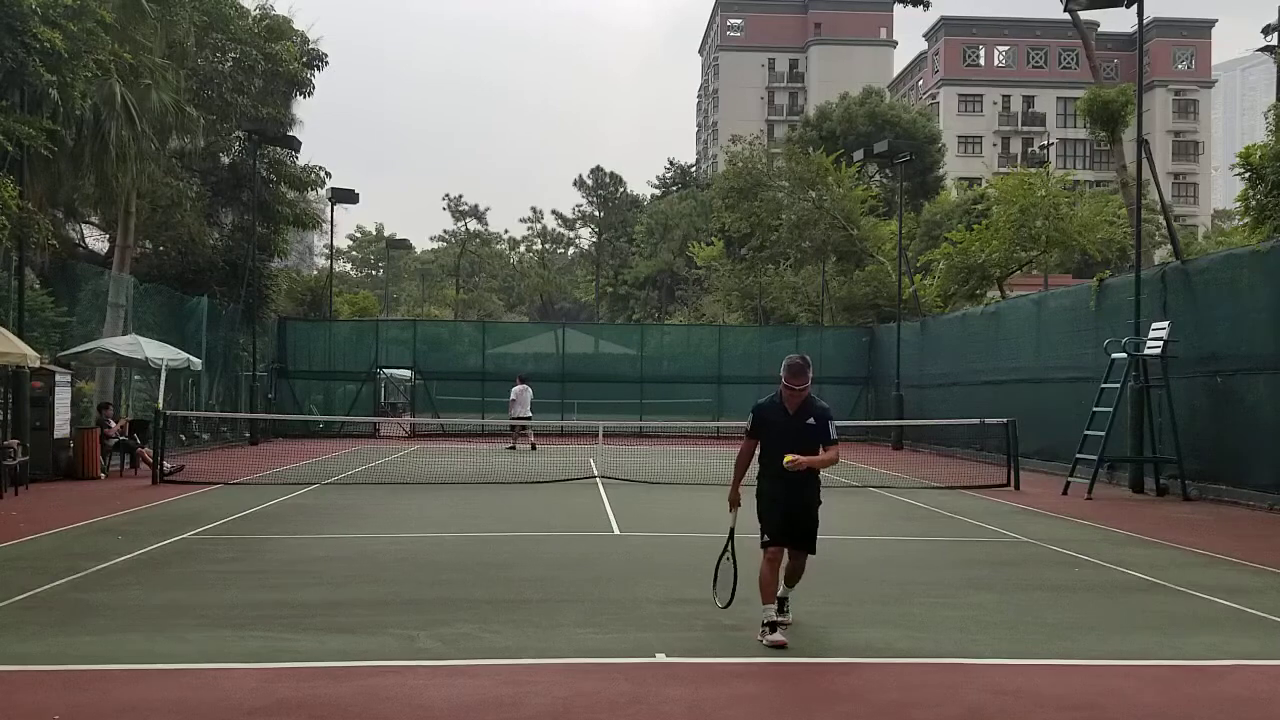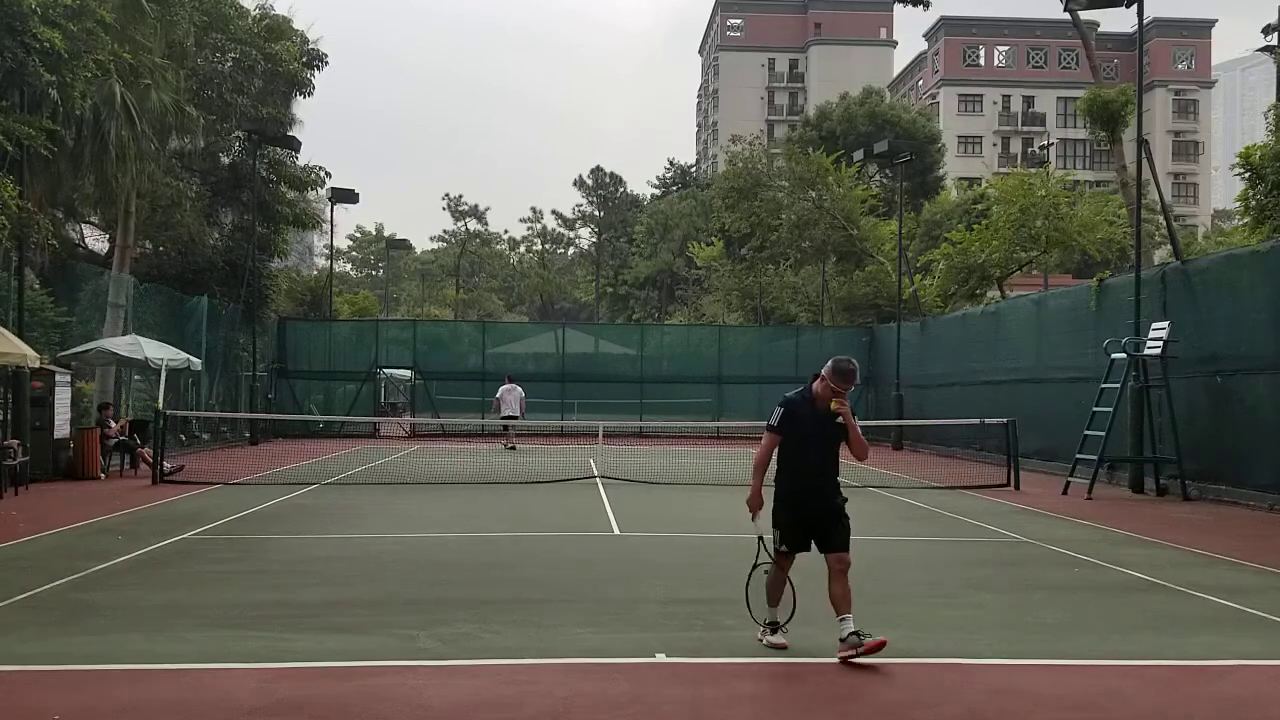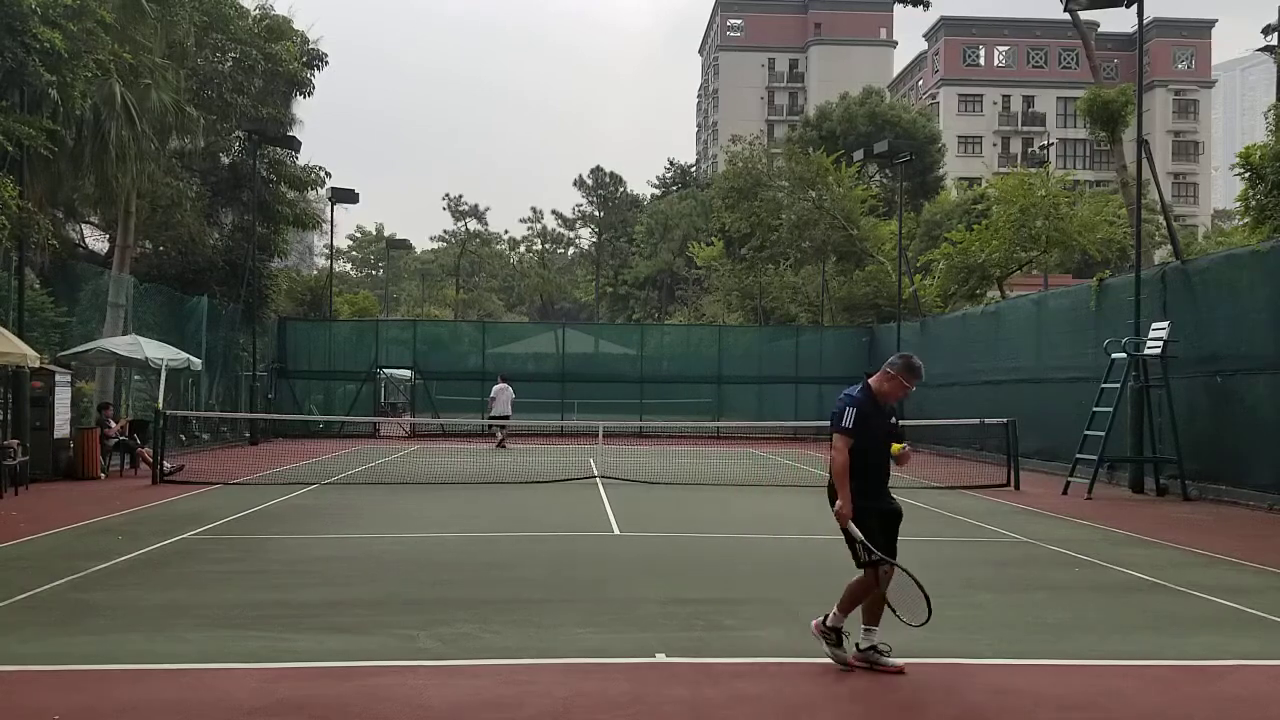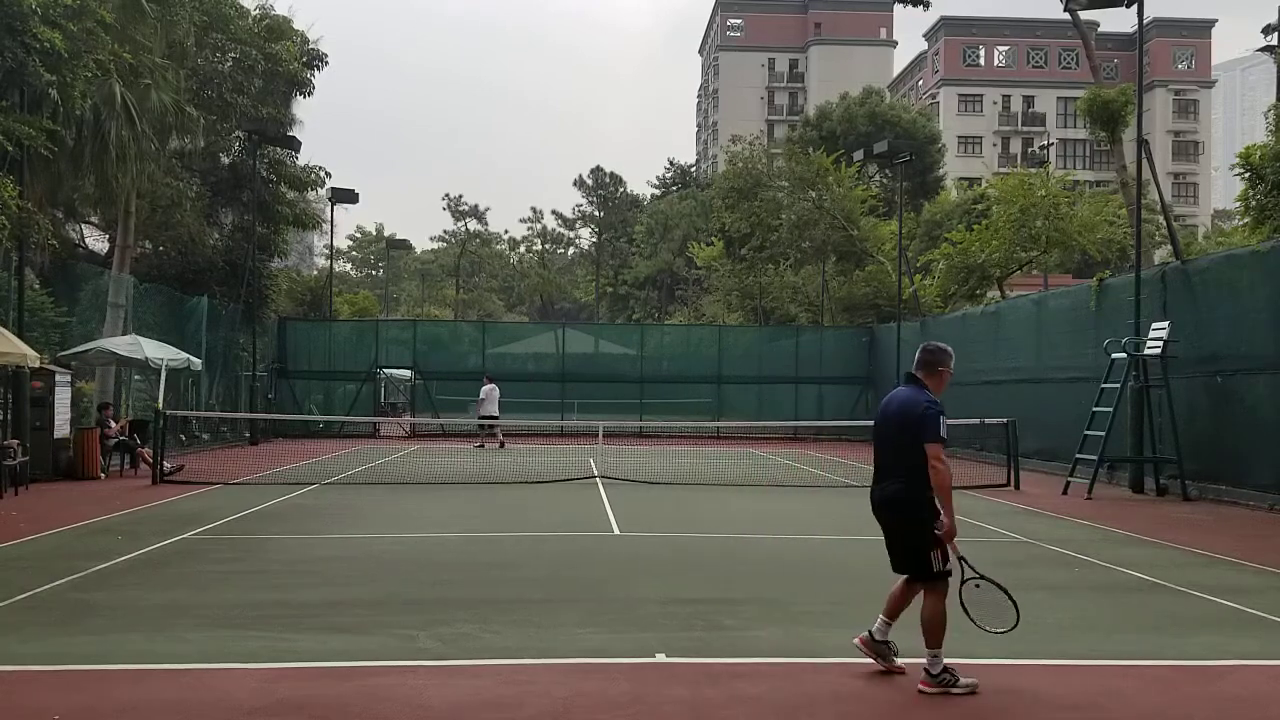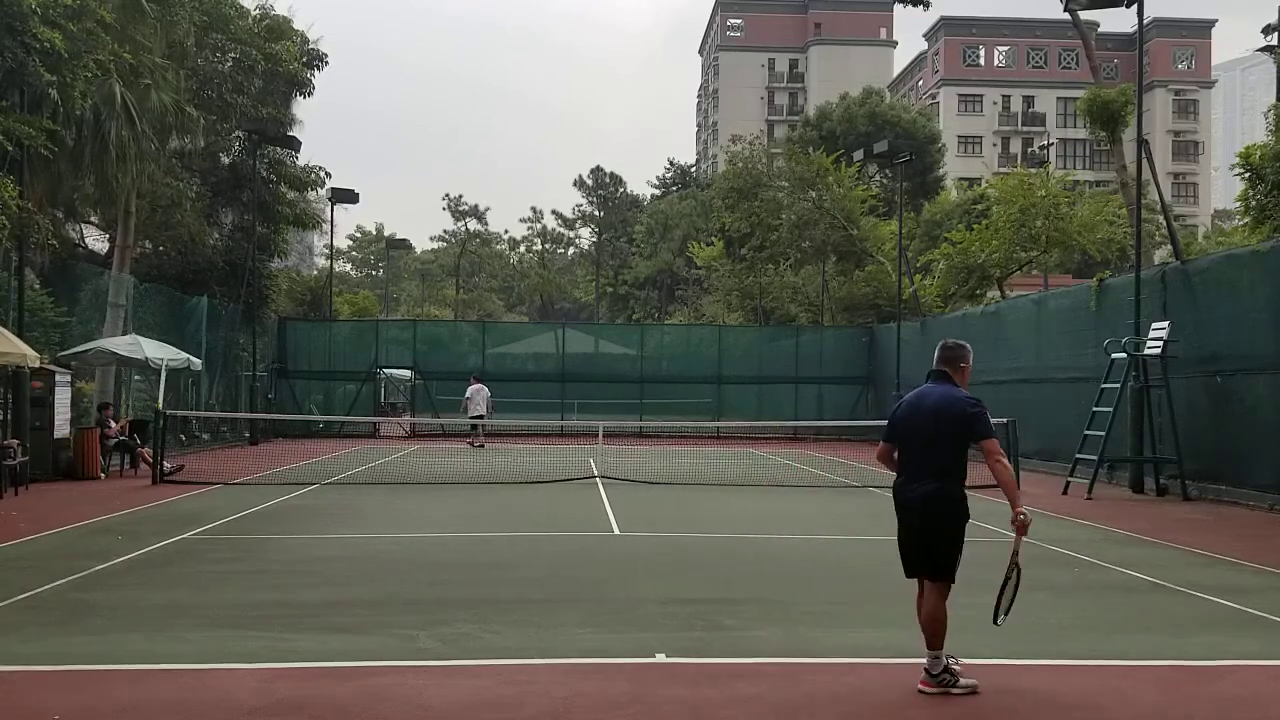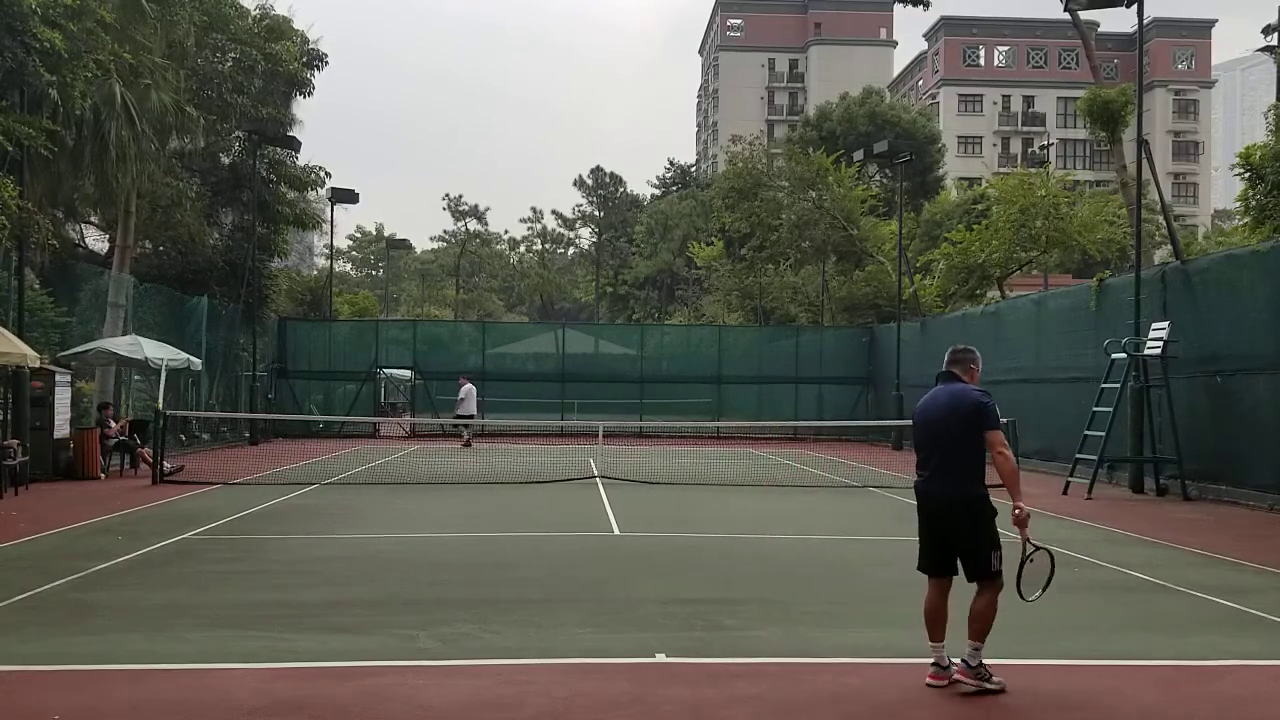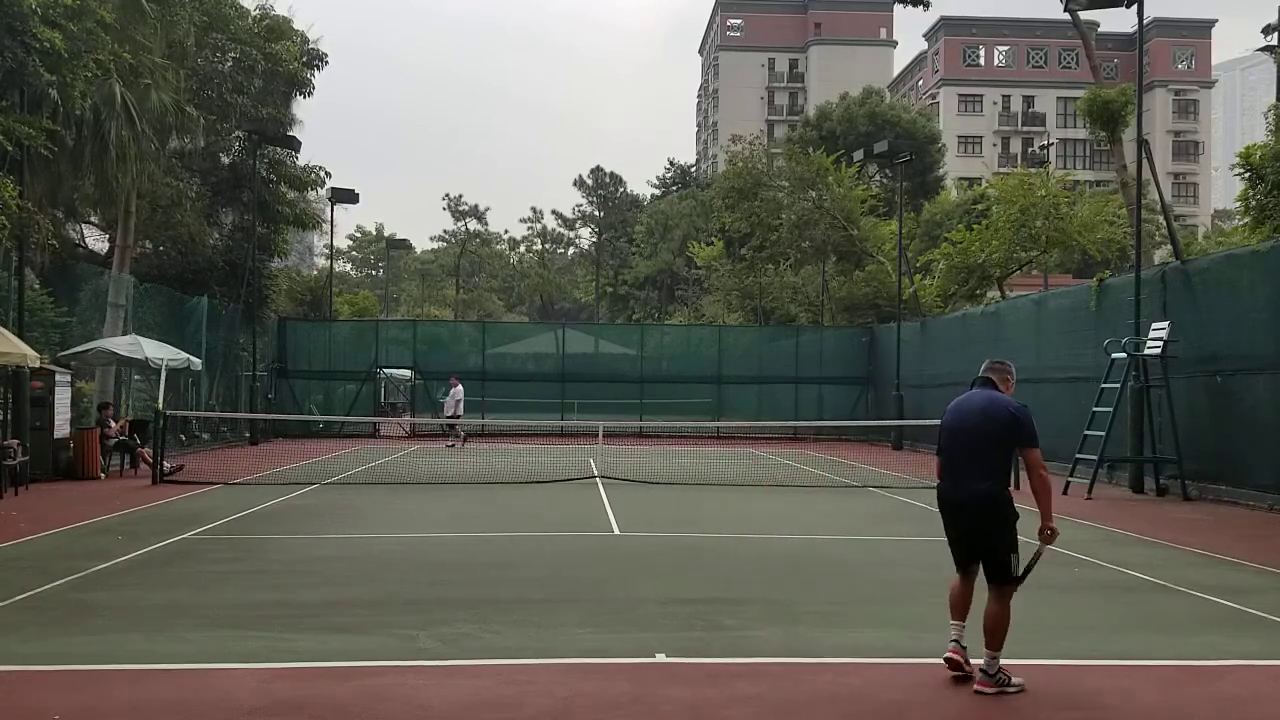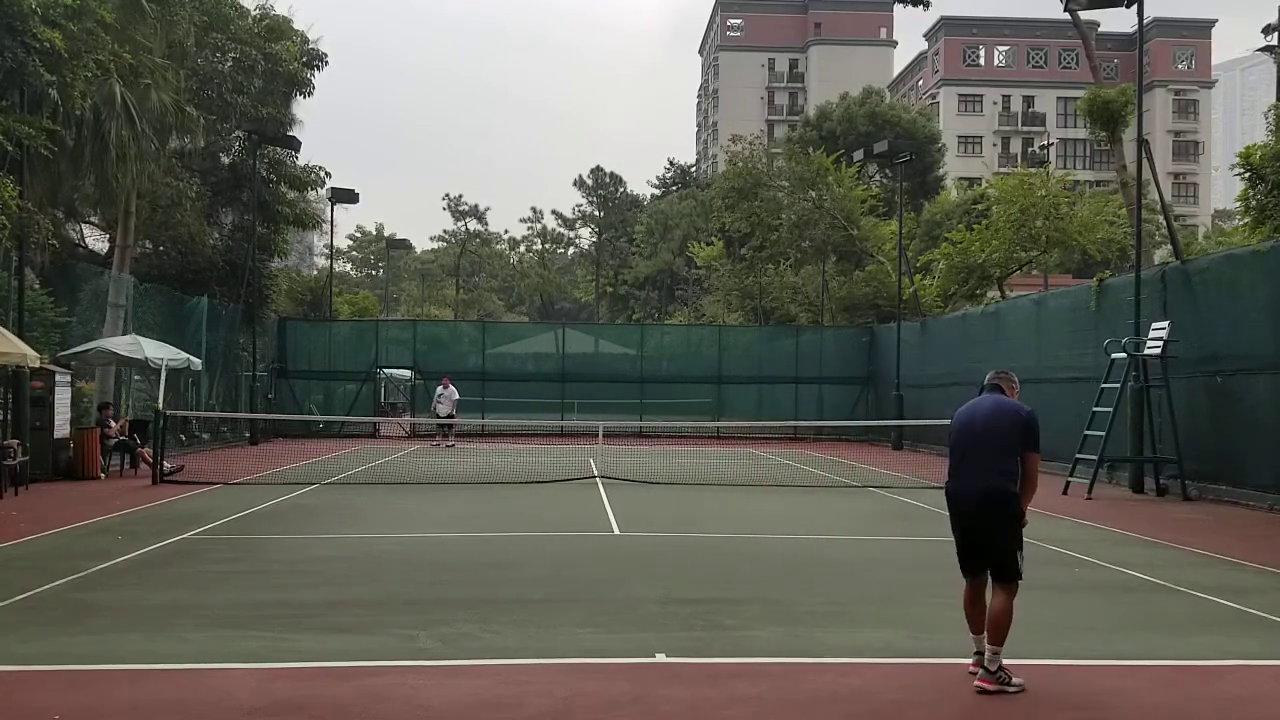
dt=0.4s
person 1, frame 1
left shoulder: (820, 412)
right shoulder: (763, 408)
left elbow: (832, 456)
right elbow: (747, 450)
left wrist: (807, 461)
right wrist: (735, 487)
left hip: (806, 497)
right hip: (771, 494)
left knee: (799, 559)
right knee: (773, 553)
left ankle: (783, 595)
right ankle: (769, 623)
person 1, frame 2
left shoulder: (843, 411)
right shoulder: (791, 403)
left elbow: (862, 454)
right elbow: (766, 446)
left wrist: (849, 420)
right wrist: (756, 489)
left hip: (828, 498)
right hip: (791, 498)
left knee: (840, 564)
right knee: (783, 561)
left ankle: (848, 637)
right ankle: (771, 624)
person 1, frame 3
left shoulder: (887, 409)
right shoulder: (853, 402)
left elbow: (895, 455)
right elbow: (839, 452)
left wrist: (902, 454)
right wrist: (844, 499)
left hip: (878, 498)
right hip: (856, 500)
left knee: (883, 572)
right knee: (876, 571)
left ankle: (866, 646)
right ankle: (830, 624)
person 1, frame 4
left shoulder: (891, 400)
right shoulder: (928, 406)
right elbow: (937, 463)
right wrist: (949, 514)
left hip: (885, 499)
right hip: (911, 504)
left knee: (914, 576)
right knee: (935, 586)
left ankle: (877, 637)
right ankle: (935, 673)
person 1, frame 5
left shoulder: (907, 402)
right shoulder: (967, 404)
left elbow: (883, 454)
right elbow: (996, 459)
right wrist: (1016, 506)
left hip: (907, 503)
right hip: (943, 505)
left knee: (925, 584)
right knee: (937, 587)
left ankle: (936, 661)
right ankle: (935, 672)
person 1, frame 6
left shoulder: (923, 404)
right shoulder: (977, 398)
right elbow: (1000, 452)
right wrist: (1017, 500)
left hip: (929, 502)
right hip: (967, 502)
left knee: (938, 583)
right knee: (989, 583)
left ankle: (940, 664)
right ankle: (972, 664)
person 1, frame 7
left shoulder: (953, 407)
right shoulder: (1015, 410)
right elbow: (1037, 471)
right wrist: (1046, 519)
left hip: (951, 503)
right hip: (990, 504)
left knee: (965, 573)
right knee: (1001, 588)
left ankle: (956, 644)
right ankle: (990, 672)
person 1, frame 8
left shoulder: (962, 412)
right shoulder: (1023, 413)
right elbow: (1030, 475)
right wrist: (1020, 509)
left hip: (959, 499)
right hip: (997, 500)
left knee: (974, 580)
right knee: (1005, 585)
left ankle: (981, 654)
right ankle: (991, 669)
